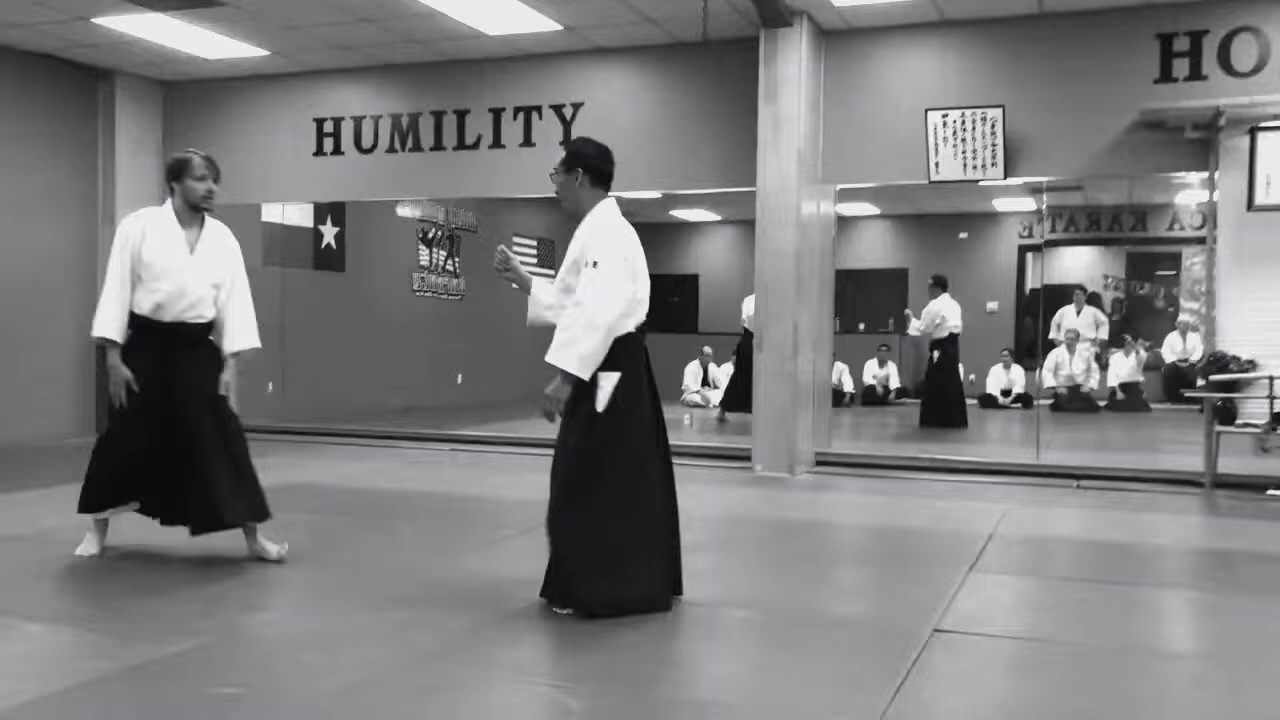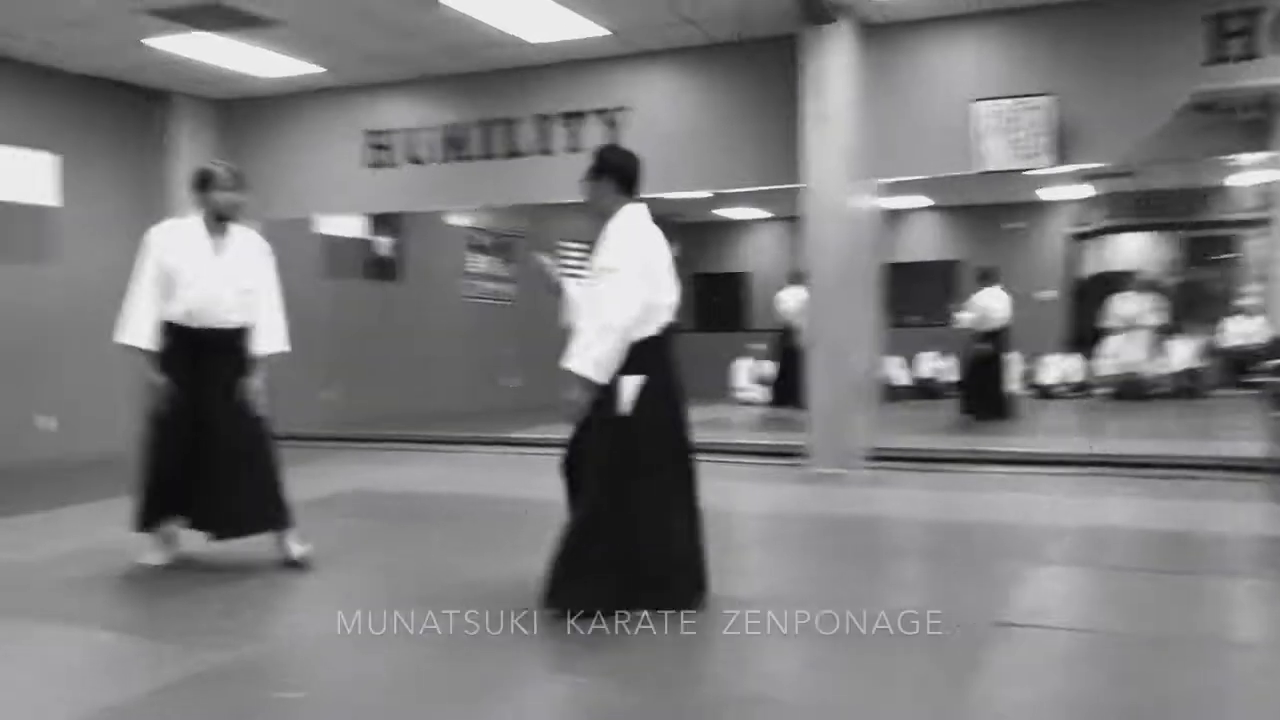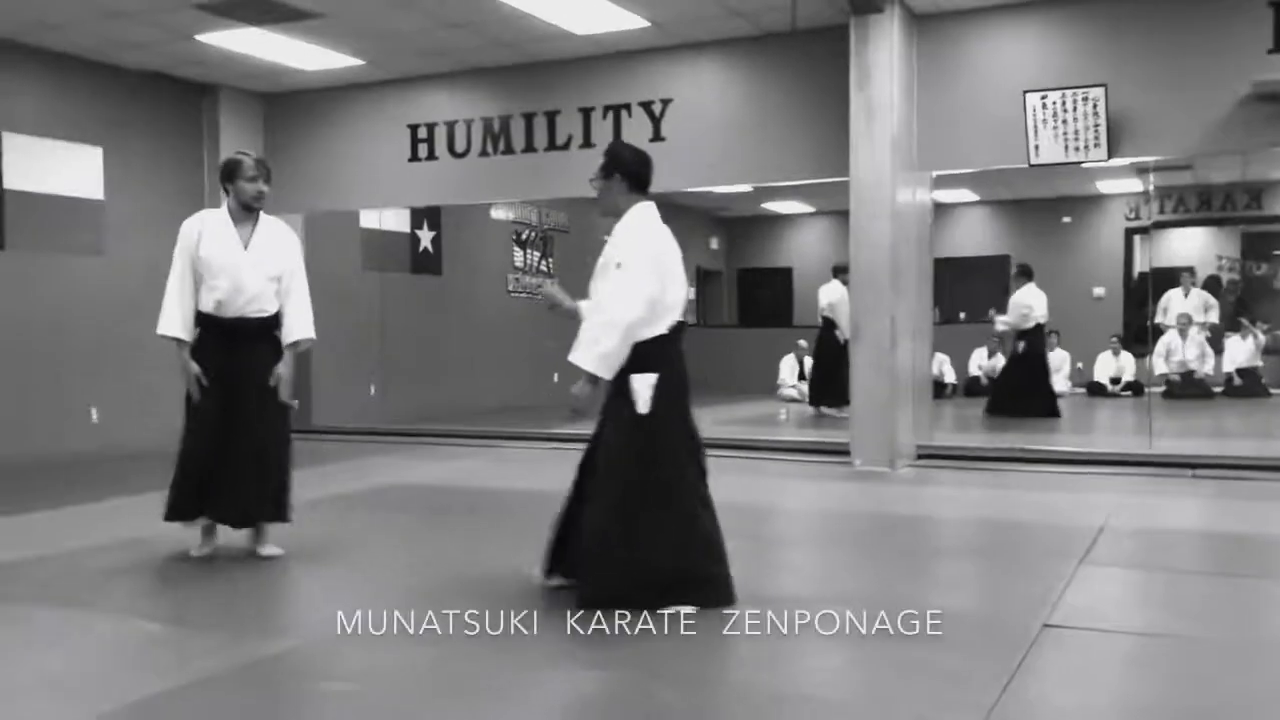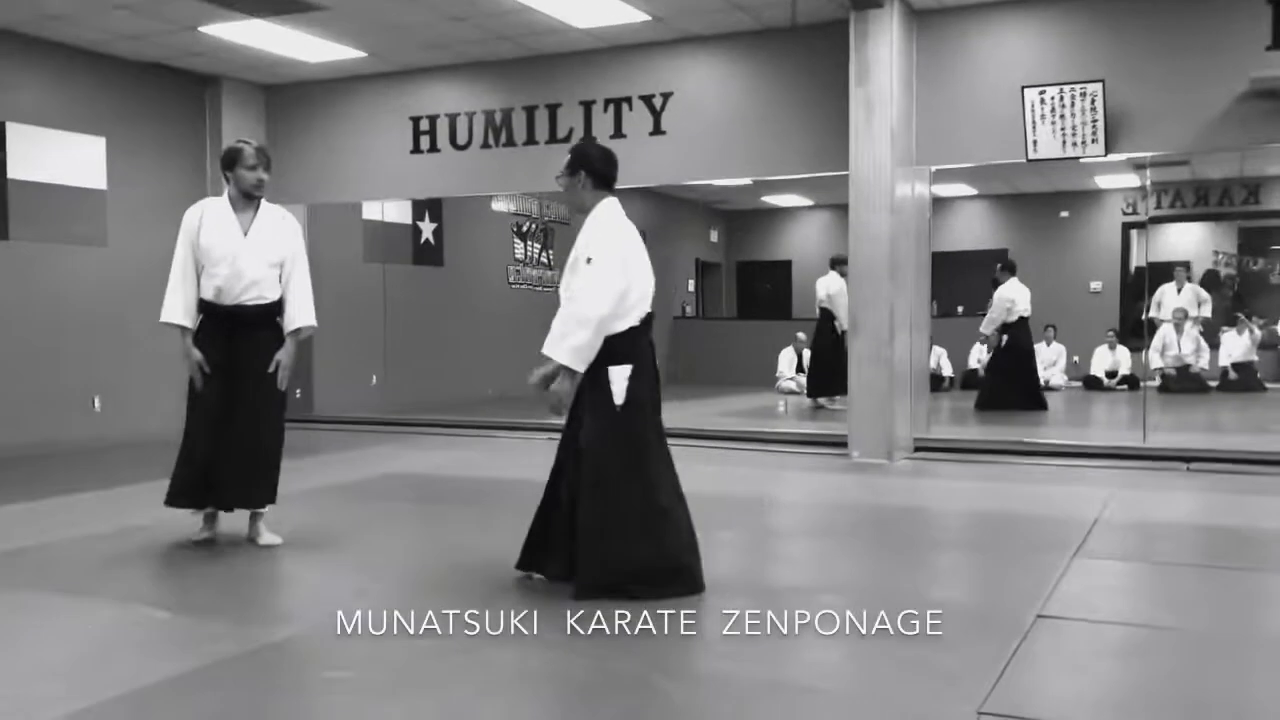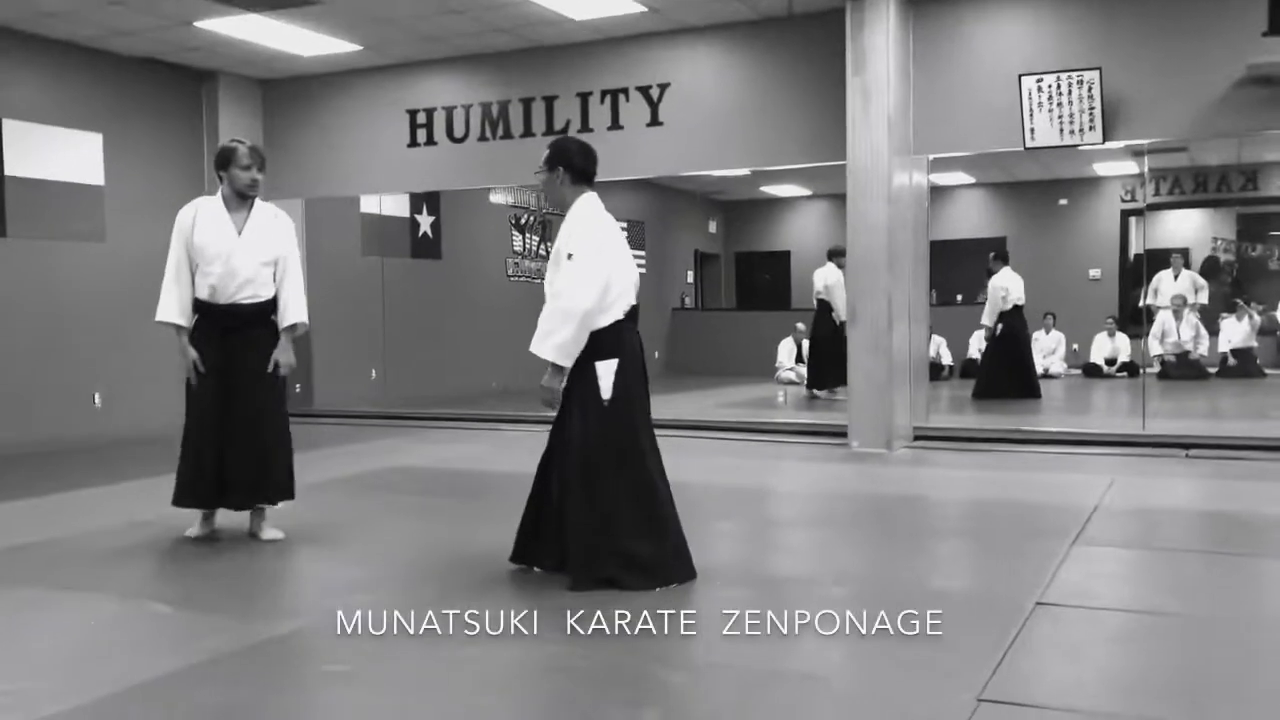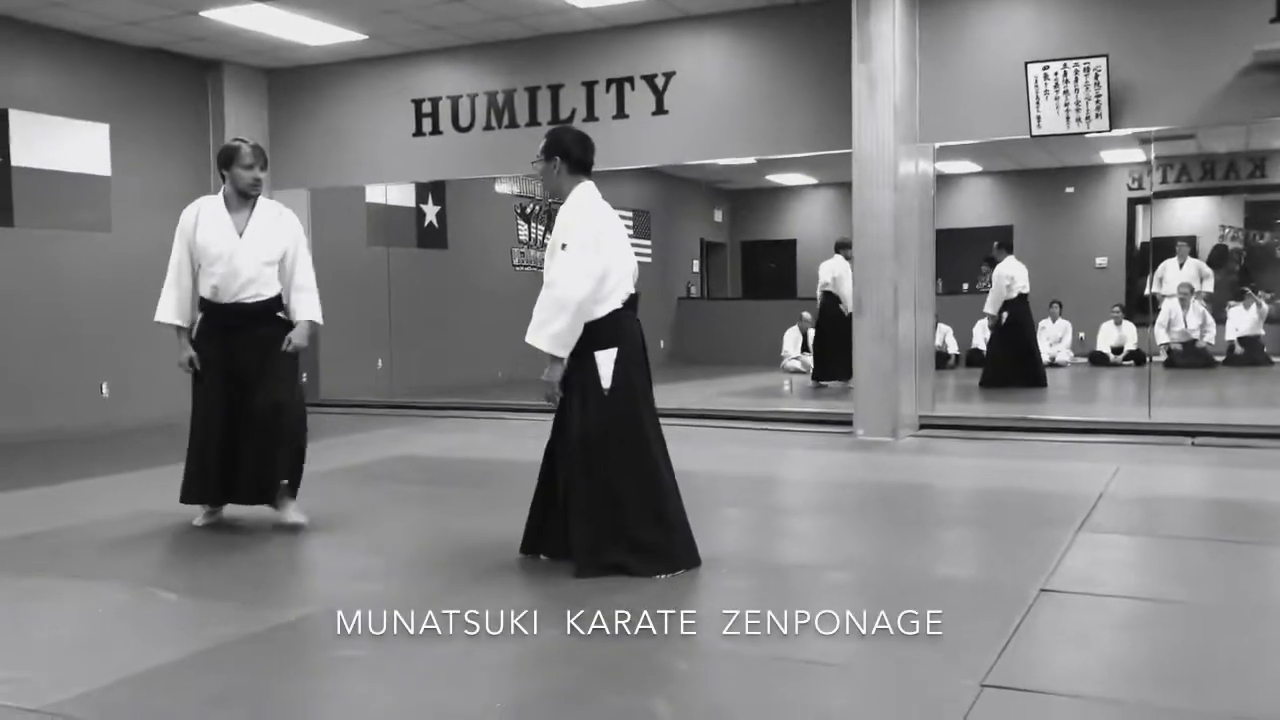
dt=0.2s
person 1, frame 1
left shoulder: (605, 231)
right shoulder: (599, 230)
left elbow: (598, 311)
right elbow: (575, 301)
left wrist: (563, 377)
right wrist: (523, 281)
left hip: (608, 371)
right hip: (612, 371)
left knee: (595, 482)
right knee: (621, 480)
left ankle: (605, 590)
right ankle: (640, 585)
person 1, frame 2
left shoulder: (626, 235)
right shoulder: (636, 232)
left elbow: (619, 315)
left wrist: (585, 380)
left hip: (634, 373)
right hip: (638, 371)
left knee: (632, 481)
right knee: (603, 475)
left ankle: (655, 589)
person 1, frame 3
left shoulder: (636, 233)
right shoulder: (644, 231)
left elbow: (624, 312)
left wrist: (589, 374)
right wrist: (573, 308)
left hip: (646, 372)
right hip: (643, 370)
left knee: (661, 477)
right knee: (609, 472)
left ankle: (692, 585)
right ankle: (592, 569)
person 1, frame 4
left shoulder: (604, 229)
right shoulder: (608, 227)
left elbow: (593, 307)
left wrist: (568, 369)
right wrist: (558, 364)
left hip: (618, 363)
right hip: (611, 363)
left knee: (630, 470)
right knee: (584, 464)
left ankle: (665, 573)
right ankle: (566, 560)
person 1, frame 5
left shoulder: (583, 224)
right shoulder: (591, 220)
left elbow: (575, 302)
left wrist: (556, 367)
right wrist: (564, 364)
left hip: (604, 356)
right hip: (602, 353)
left knee: (619, 462)
right knee: (575, 458)
left ankle: (657, 564)
right ankle: (562, 552)
person 1, frame 6
left shoulder: (579, 213)
right shoulder: (591, 209)
left elbow: (570, 292)
left wrist: (554, 357)
right wrist: (566, 355)
left hip: (606, 344)
right hip: (602, 342)
left knee: (623, 451)
right knee: (579, 447)
left ankle: (664, 550)
right ankle: (571, 540)
person 2, frame 1
left shoulder: (224, 240)
right shoulder: (139, 226)
left elbow: (235, 301)
right elbow: (117, 290)
left wrist: (231, 364)
right wrist: (114, 357)
left hip: (196, 348)
right hip: (144, 345)
left knee: (223, 438)
right knee: (124, 439)
left ankle: (254, 535)
right ankle: (98, 527)
person 2, frame 2
left shoulder: (253, 246)
right shoulder: (167, 236)
left elbow: (264, 306)
right elbow: (147, 298)
left wrist: (258, 367)
right wrist: (150, 363)
left hip: (229, 354)
right hip: (180, 352)
left knee: (248, 444)
right knee: (170, 447)
left ankle: (282, 535)
right ankle: (165, 536)
person 2, frame 3
left shoulder: (282, 235)
right shoulder: (198, 228)
left elbow: (294, 295)
right elbow: (181, 291)
left wrist: (289, 357)
right wrist: (185, 354)
left hip: (262, 344)
right hip: (213, 343)
left knee: (266, 437)
right knee: (206, 437)
left ankle: (260, 530)
right ankle: (207, 529)
person 2, frame 4
left shoulder: (284, 223)
right shoulder: (199, 216)
left elbow: (296, 283)
right elbow: (185, 280)
left wrist: (290, 343)
right wrist: (188, 342)
left hip: (264, 331)
right hip: (214, 330)
left knee: (262, 426)
right knee: (208, 423)
left ankle: (257, 519)
right ankle: (210, 516)
person 2, frame 5
left shoulder: (277, 220)
right shoulder: (193, 215)
left elbow: (290, 281)
right elbow: (178, 279)
left wrist: (288, 339)
right wrist: (185, 340)
left hip: (260, 329)
right hip: (210, 330)
left knee: (265, 422)
right knee: (206, 423)
left ankle: (258, 515)
right ankle: (207, 512)
person 2, frame 6
left shoulder: (281, 219)
right shoulder: (196, 215)
left elbow: (301, 276)
right elbow: (180, 280)
left wrist: (304, 326)
right wrist: (184, 340)
left hip: (267, 326)
right hip: (216, 328)
left knee: (282, 408)
right knee: (213, 417)
left ankle: (283, 497)
right ankle: (214, 502)
